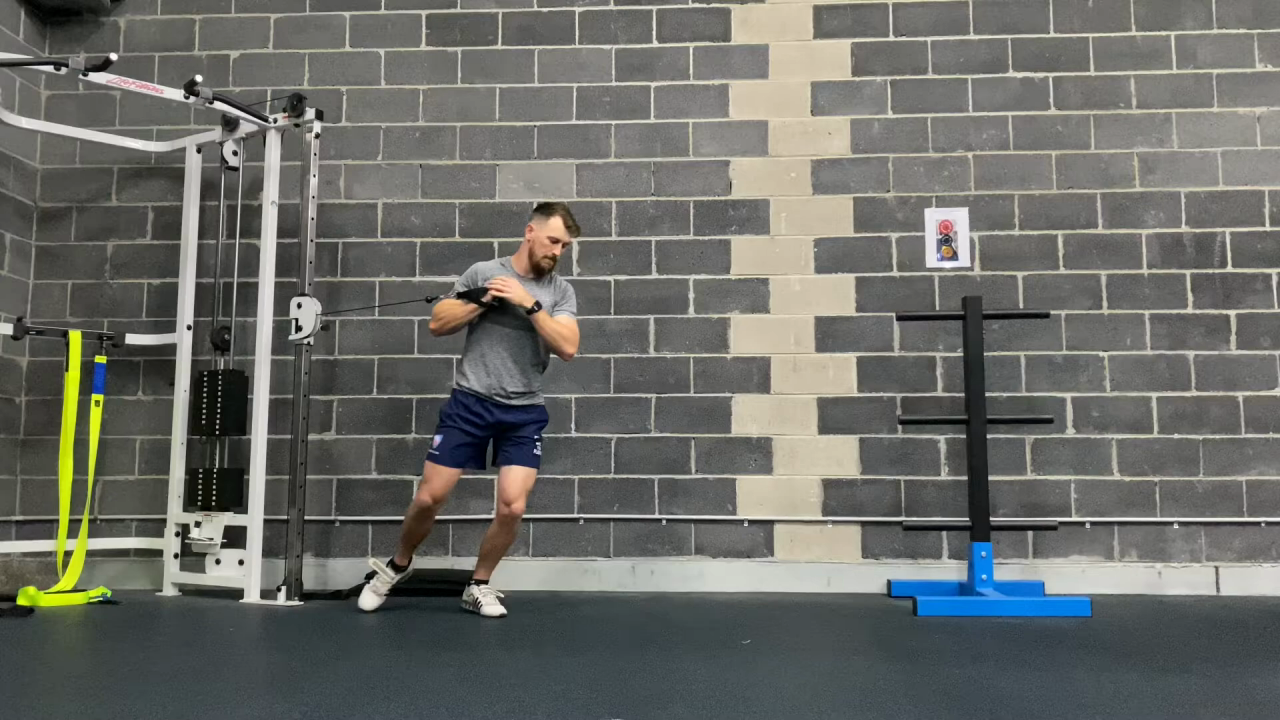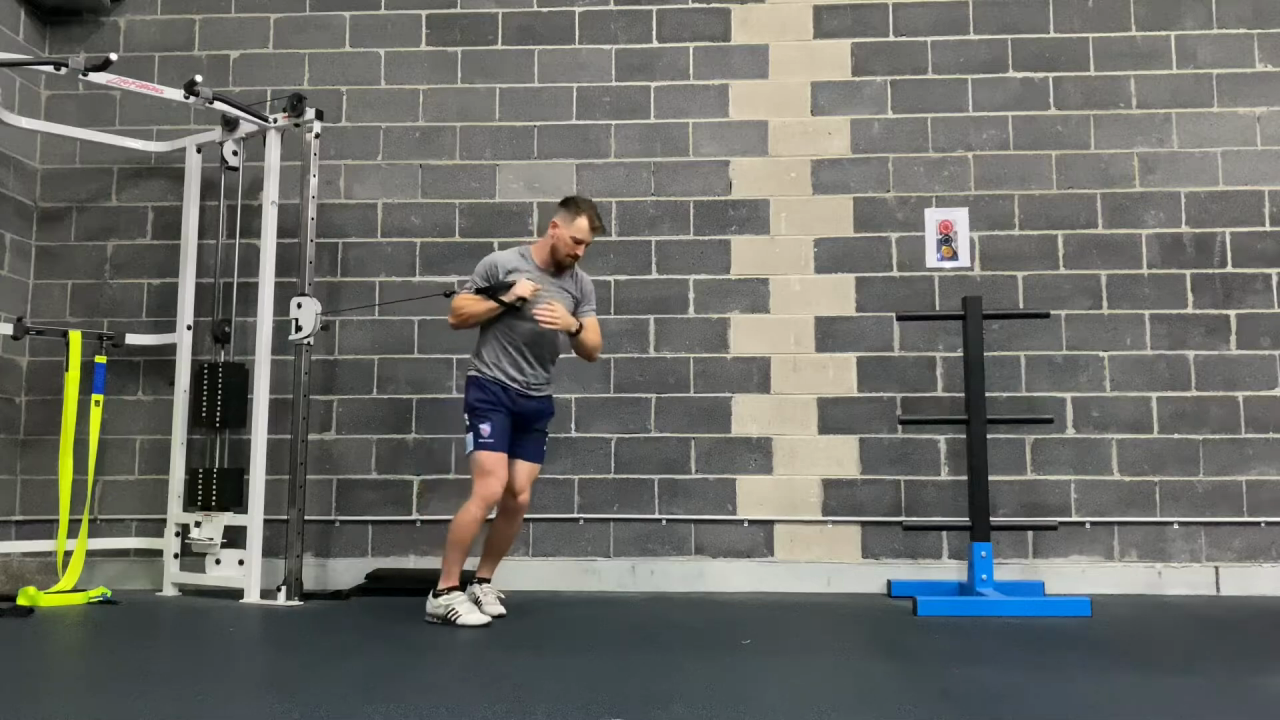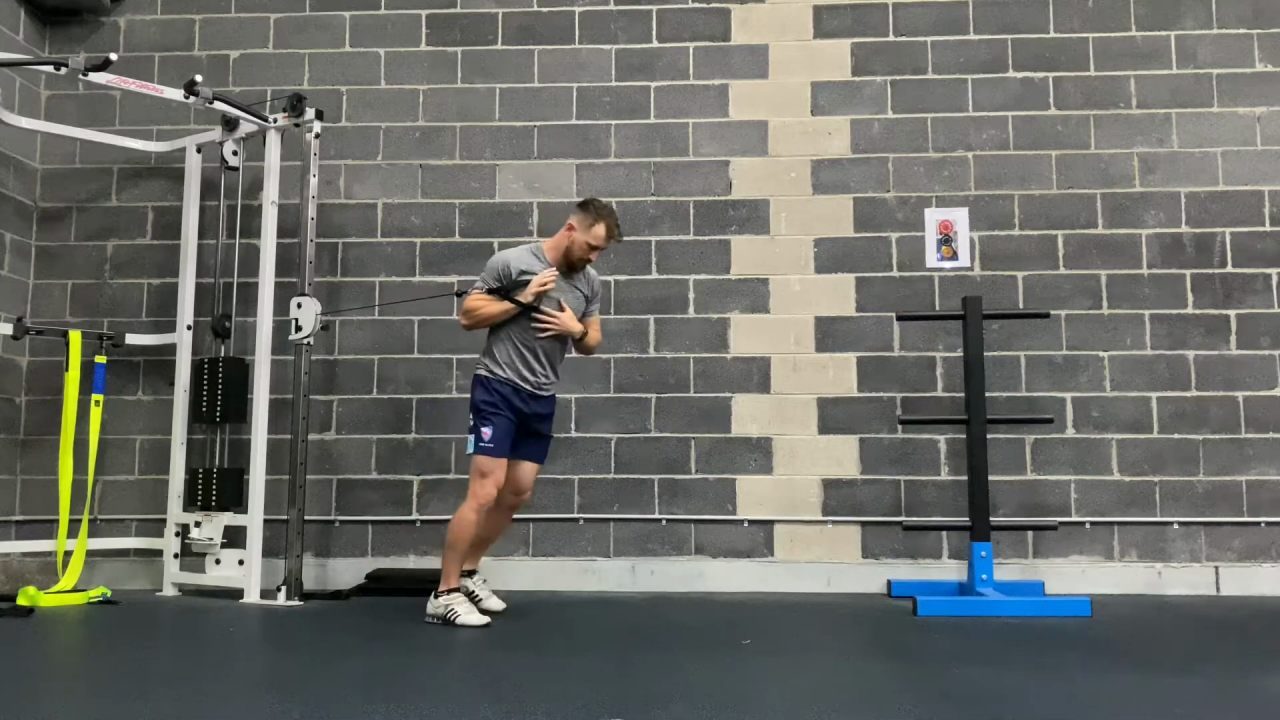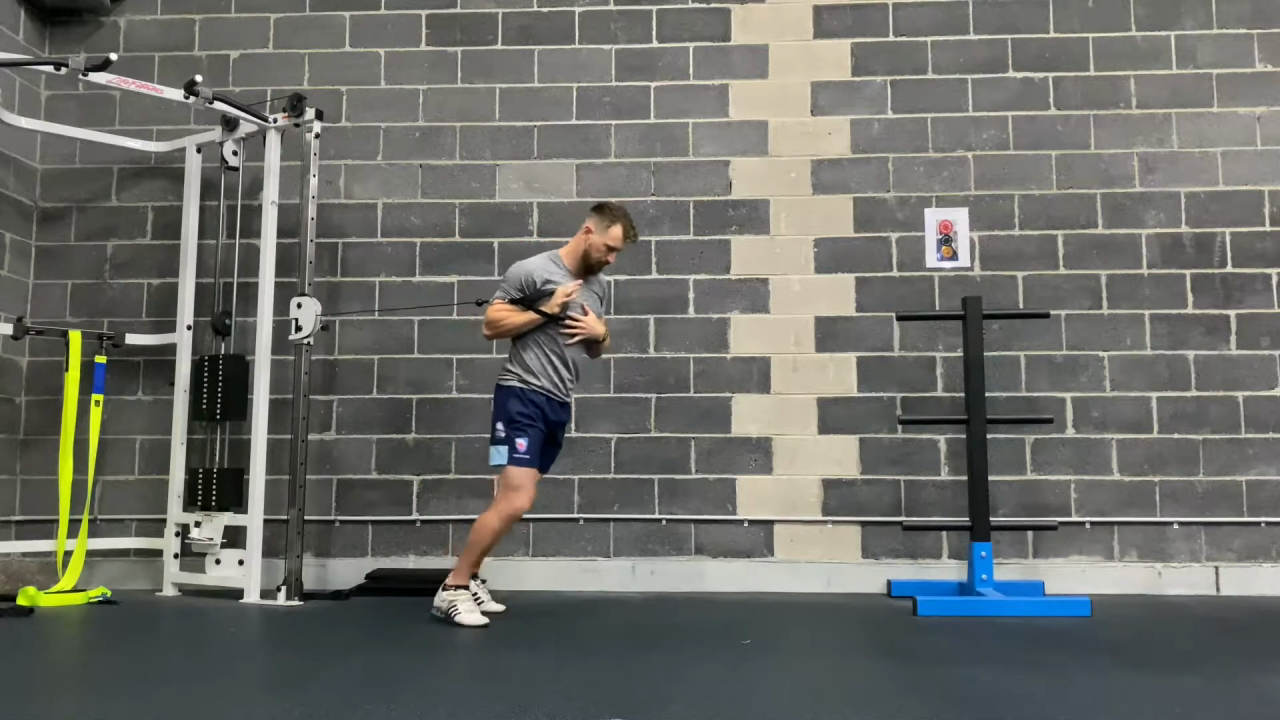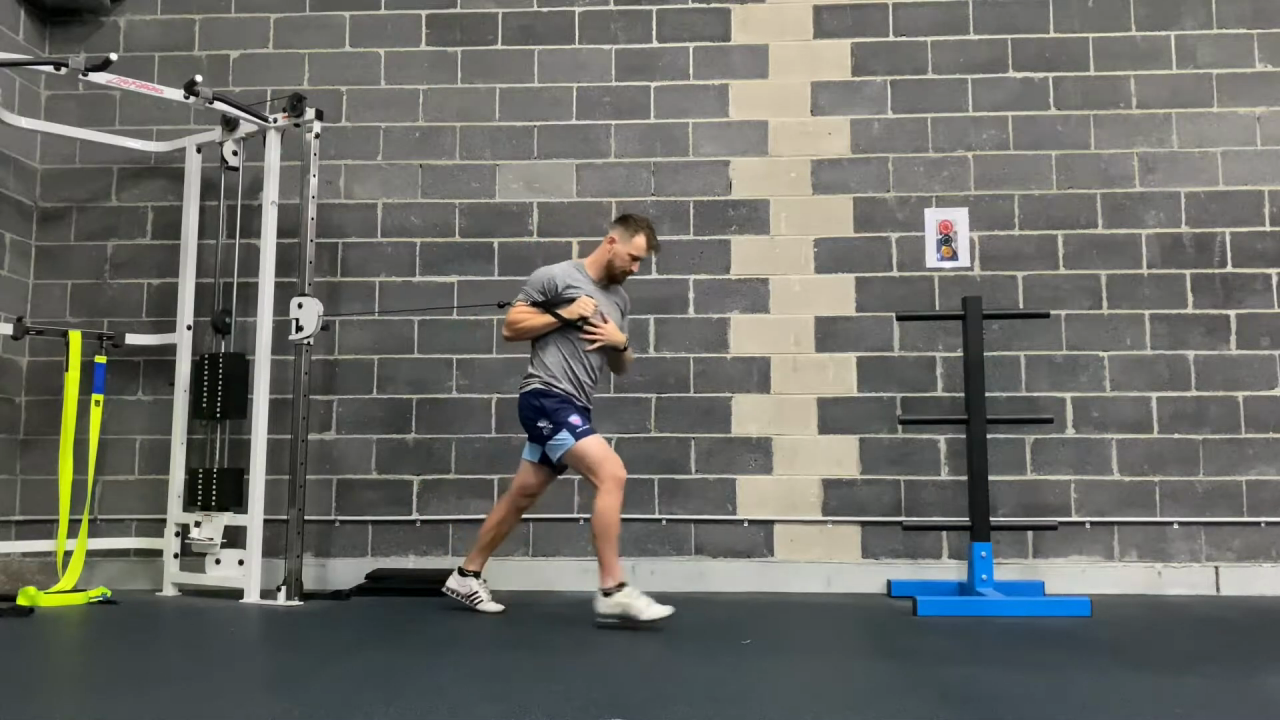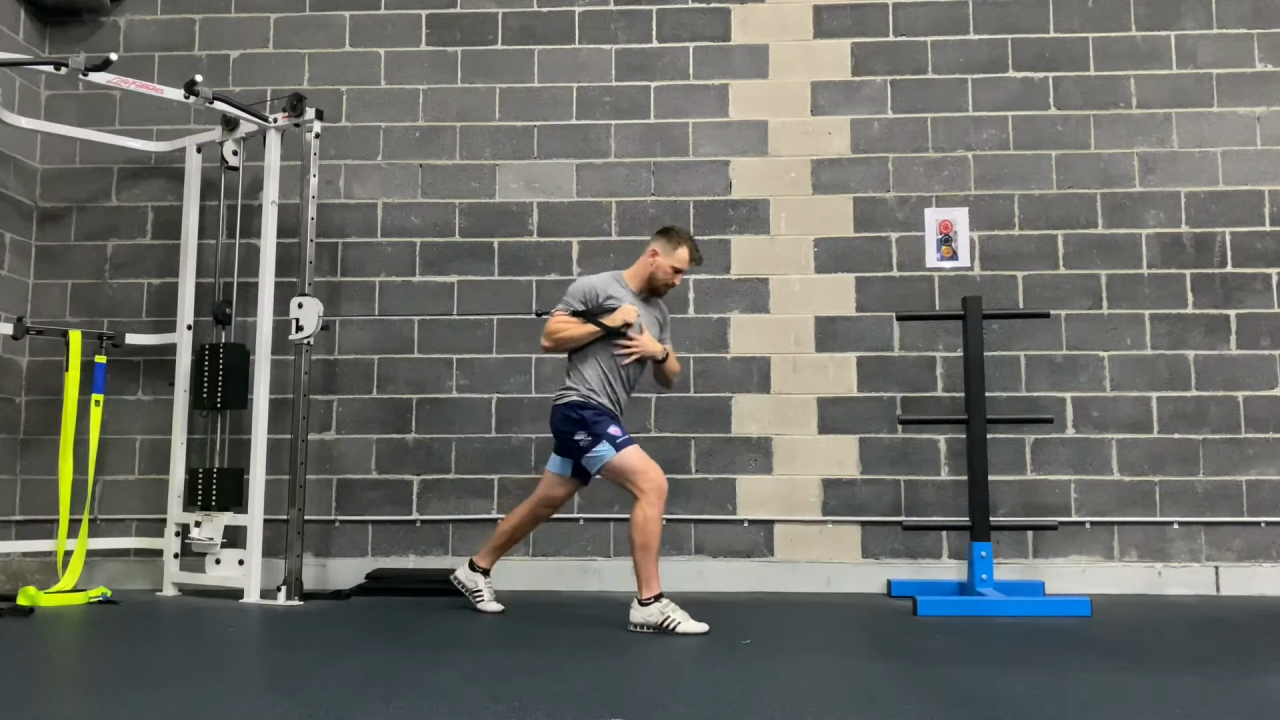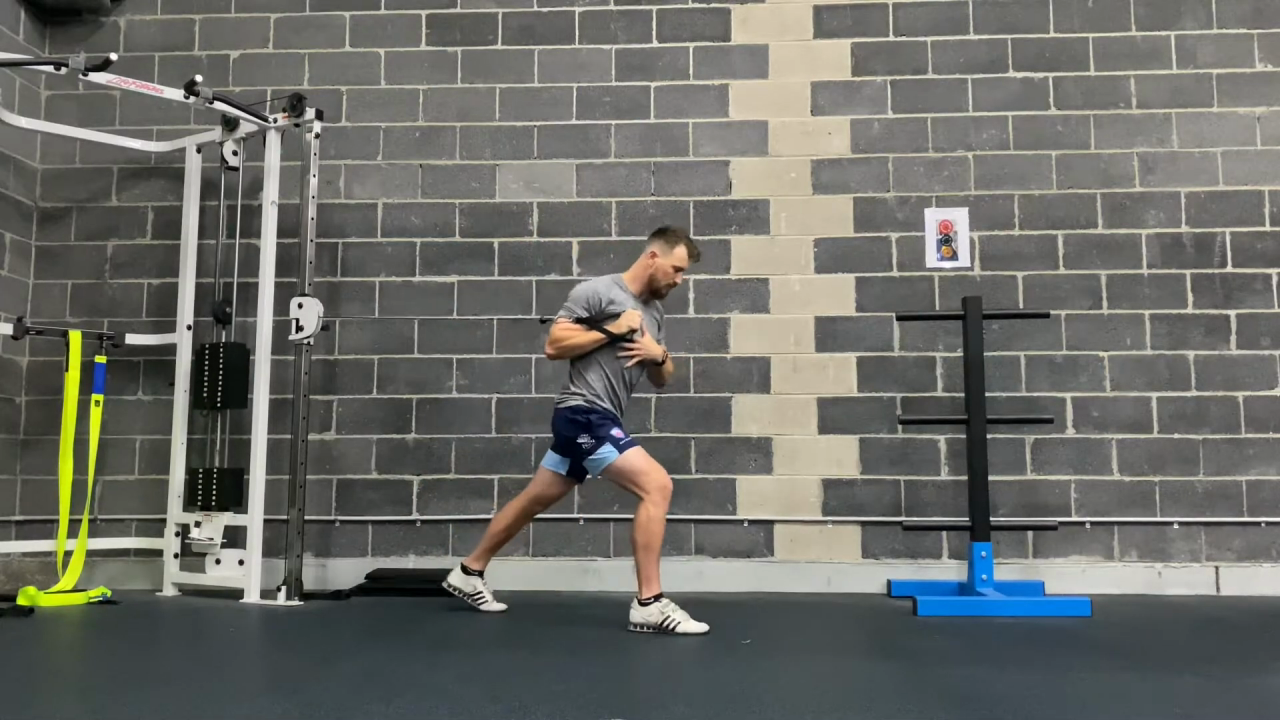
dt=0.3s
person 1, frame 1
left shoulder: (561, 292)
right shoulder: (483, 273)
left elbow: (568, 347)
right elbow: (437, 324)
left wrist: (529, 304)
right wrist: (484, 300)
left hip: (524, 411)
right hip: (470, 401)
left knee: (512, 506)
right knee: (430, 497)
left ankle: (480, 585)
right ankle: (397, 565)
person 1, frame 2
left shoulder: (580, 284)
right shoulder: (500, 264)
left elbow: (593, 351)
right elbow: (456, 315)
left wrist: (572, 326)
right wrist: (506, 299)
left hip: (536, 400)
right hip: (490, 390)
left knee: (518, 499)
right knee: (489, 491)
left ankle: (482, 583)
right ankle: (446, 594)
person 1, frame 3
left shoulder: (589, 281)
right shoulder: (510, 262)
left elbow: (591, 345)
right elbow: (468, 316)
left wrist: (577, 328)
right wrist: (522, 299)
left hip: (541, 399)
right hip: (497, 389)
left knee: (516, 494)
right knee: (484, 494)
left ankle: (468, 573)
right ankle: (444, 595)
person 1, frame 4
left shoulder: (599, 285)
right shoulder: (531, 271)
left elbow: (599, 350)
right elbow: (490, 326)
left wrist: (599, 331)
right wrist: (546, 309)
left hip: (557, 404)
right hip: (523, 398)
left knee: (517, 502)
right knee: (513, 503)
left ankle: (469, 577)
right ankle: (453, 589)
person 1, frame 5
left shoulder: (619, 299)
right shoulder: (554, 276)
left elbow: (622, 366)
right elbow: (510, 327)
left wrist: (619, 341)
right wrist: (565, 314)
left hip: (574, 407)
right hip: (546, 399)
left knee: (522, 496)
right knee: (611, 474)
left ankle: (468, 576)
right ankle: (613, 591)
person 1, frame 6
left shoulder: (658, 312)
right shoulder: (595, 287)
left elbow: (670, 378)
right elbow: (550, 338)
left wrist: (660, 352)
right wrist: (607, 324)
left hip: (599, 416)
right hip: (581, 410)
left knee: (544, 503)
right knee: (652, 485)
left ankle: (476, 570)
right ankle: (649, 603)
person 1, frame 7
left shoulder: (655, 311)
right shoulder: (596, 291)
left elbow: (662, 379)
right elbow: (553, 345)
left wrist: (659, 355)
right wrist: (611, 329)
left hip: (598, 421)
right hip: (584, 415)
left knee: (535, 500)
right knee: (657, 486)
left ankle: (468, 572)
right ankle: (649, 604)
